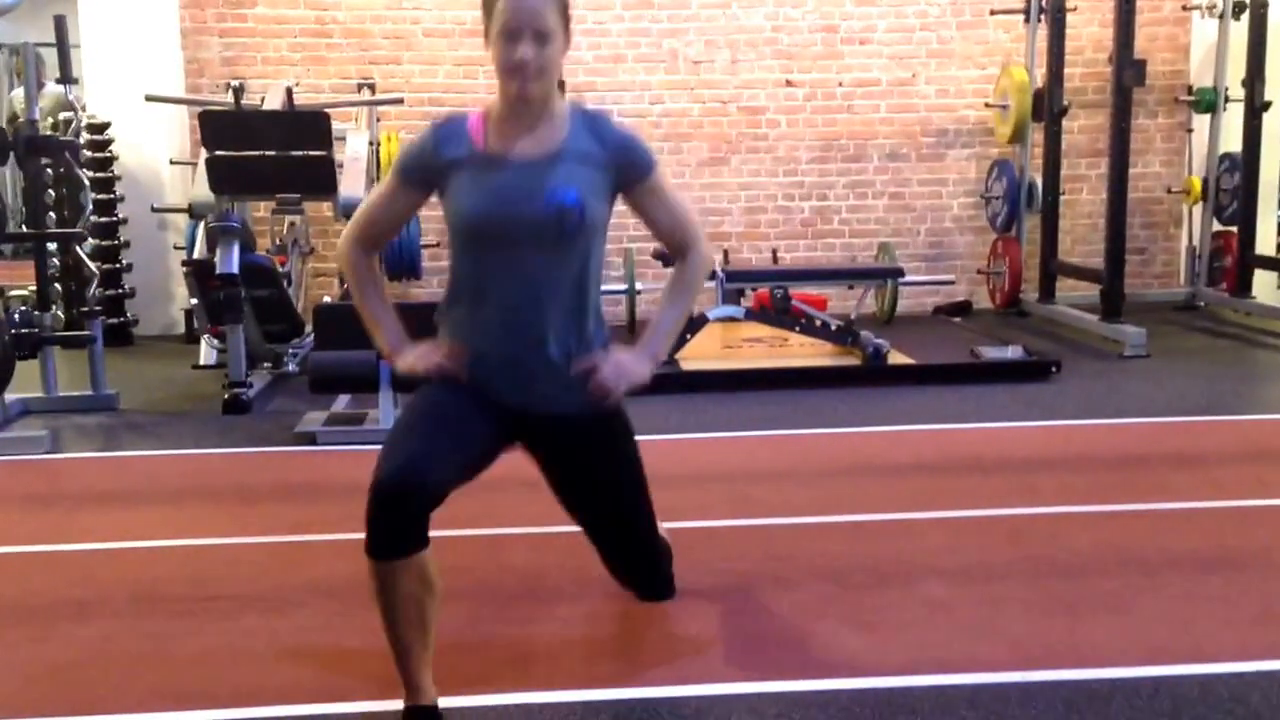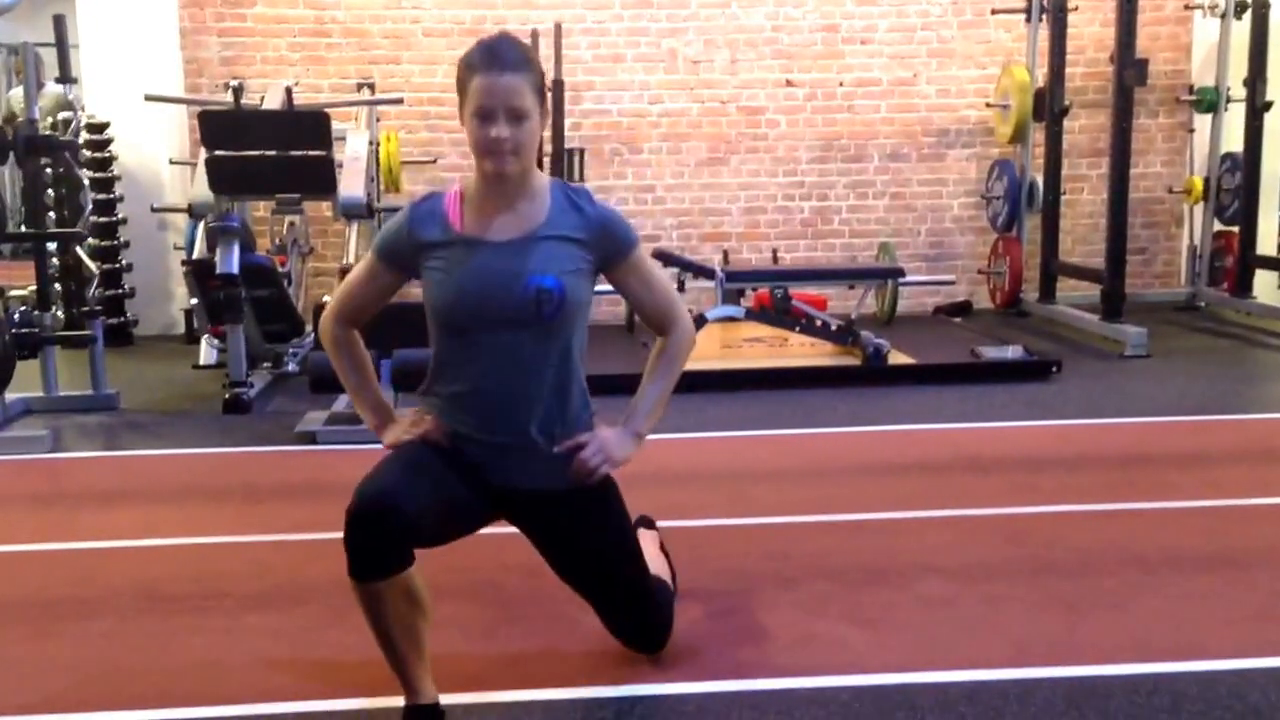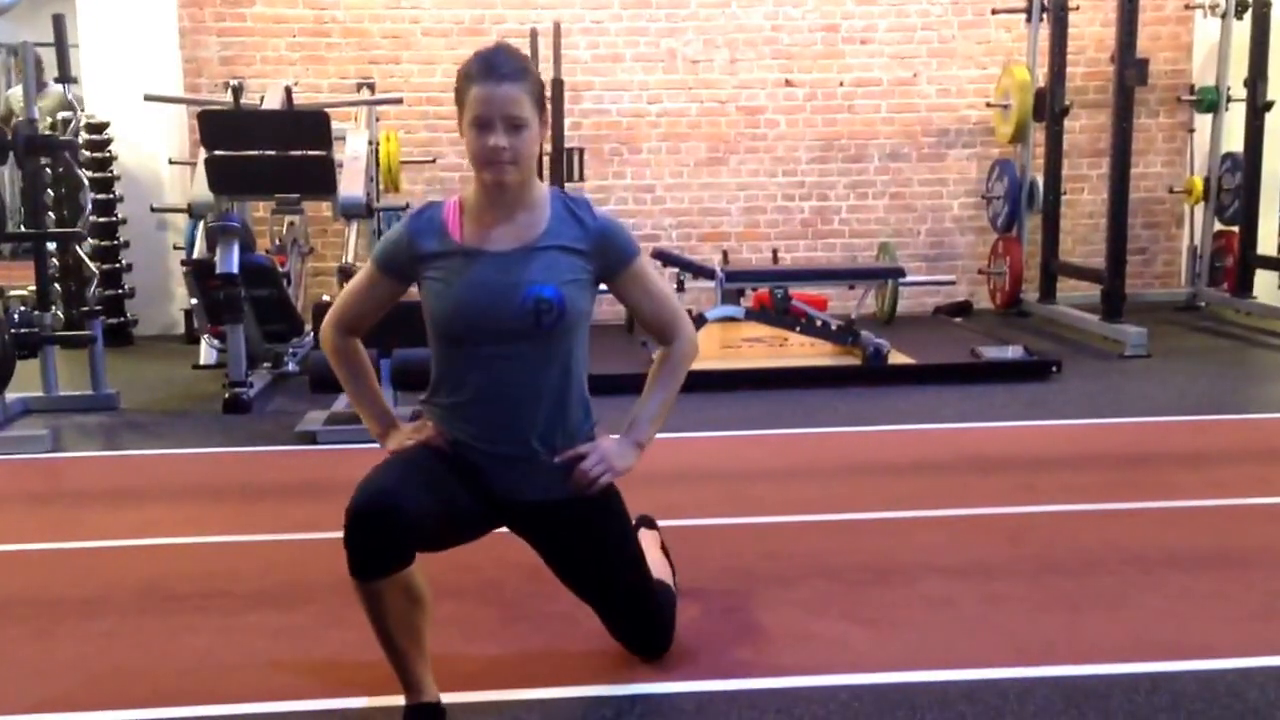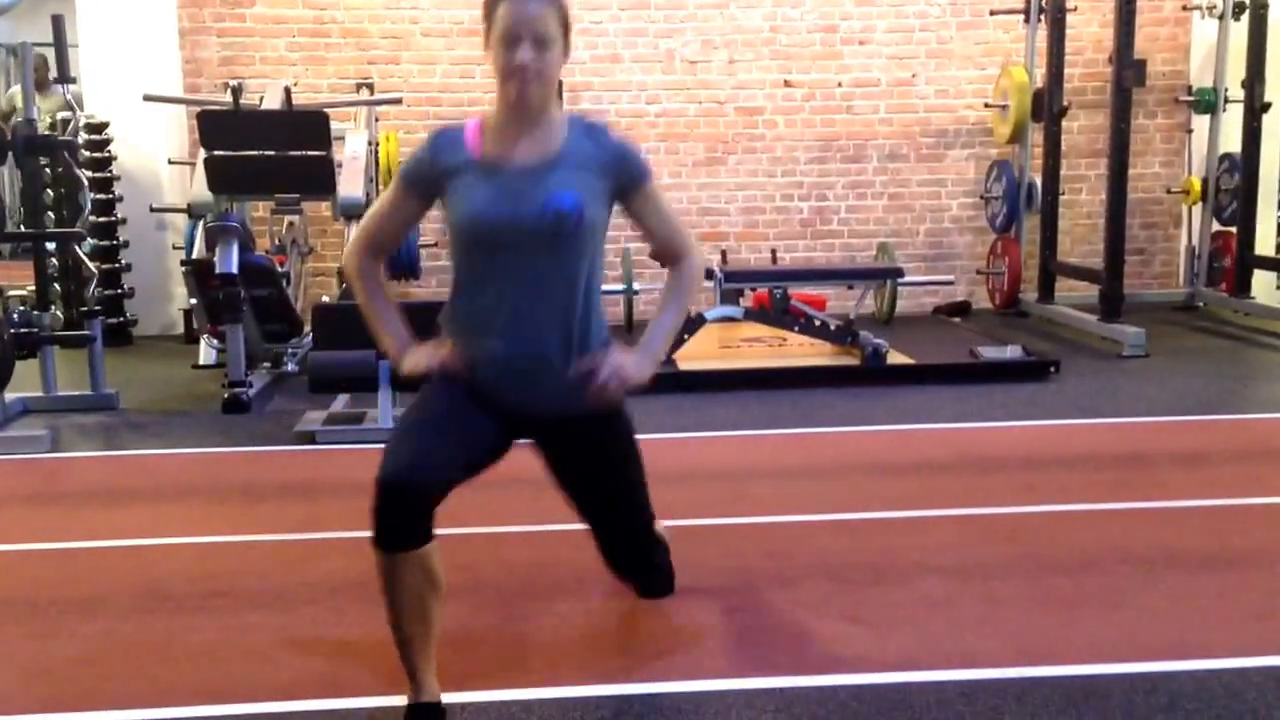
dt=0.3s
person 1, frame 1
left shoulder: (606, 143)
right shoulder: (447, 144)
left elbow: (692, 252)
right elbow: (358, 246)
left wrist: (647, 353)
right wrist: (399, 346)
left hip: (572, 392)
right hip: (470, 382)
left knee: (640, 565)
right knee: (395, 495)
left ankle: (648, 560)
person 1, frame 2
left shoulder: (588, 220)
right shoulder: (424, 224)
left elbow: (676, 327)
right elbow: (338, 323)
left wrist: (630, 431)
right wrist: (385, 420)
left hip: (559, 466)
right hip: (455, 452)
left knee: (647, 632)
right knee: (372, 520)
left ankle: (643, 541)
person 1, frame 3
left shoulder: (589, 231)
right shoulder: (422, 235)
left elbow: (679, 337)
right elbow: (338, 332)
left wrist: (633, 442)
right wrist: (387, 427)
left hip: (561, 476)
right hip: (457, 461)
left knee: (650, 638)
right knee: (372, 518)
left ankle: (644, 540)
person 1, frame 4
left shoulder: (602, 149)
right shoulder: (446, 151)
left elbow: (684, 263)
right elbow: (364, 254)
left wrist: (646, 355)
right wrist: (403, 349)
left hip: (577, 392)
right hip: (474, 381)
left knee: (644, 571)
right knee: (400, 490)
left ankle: (641, 562)
